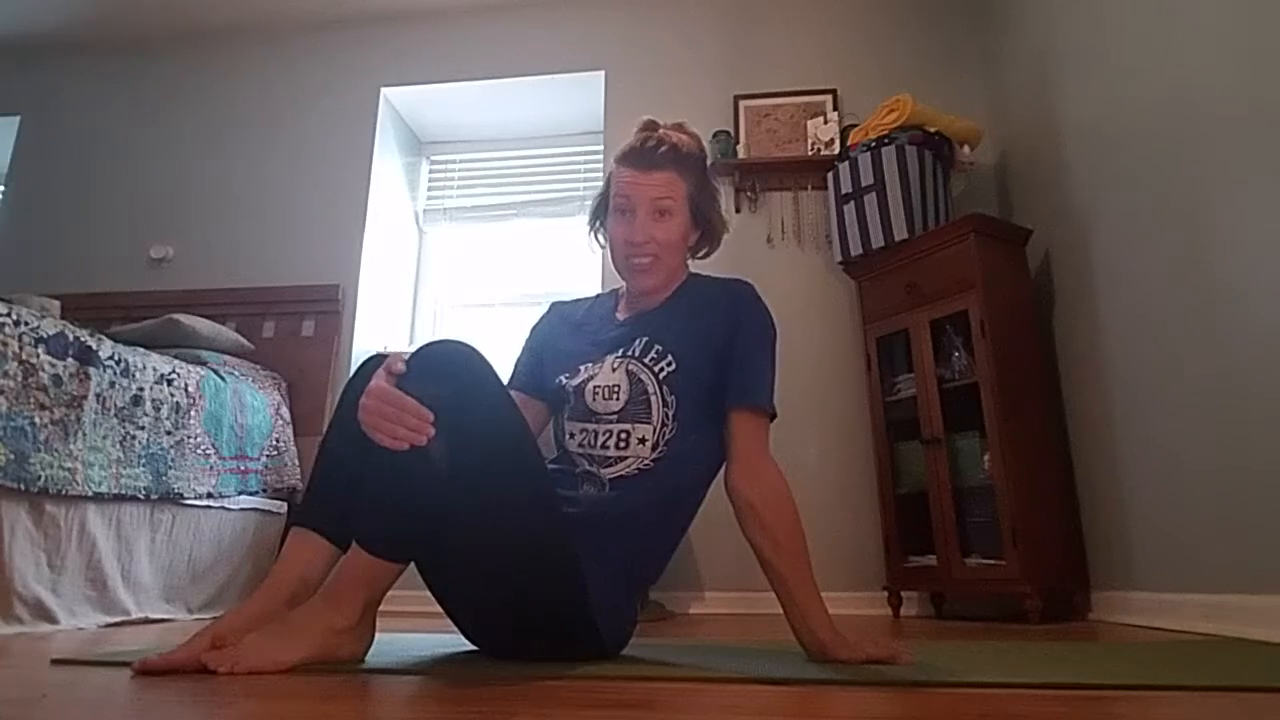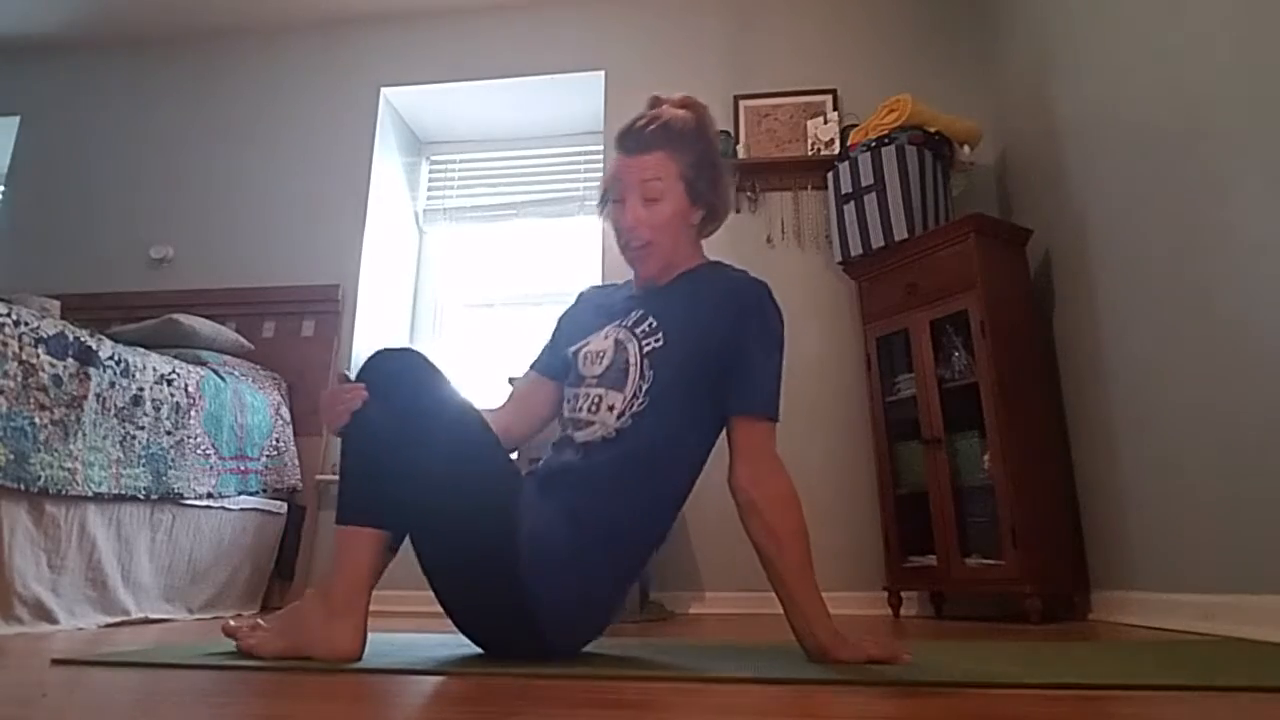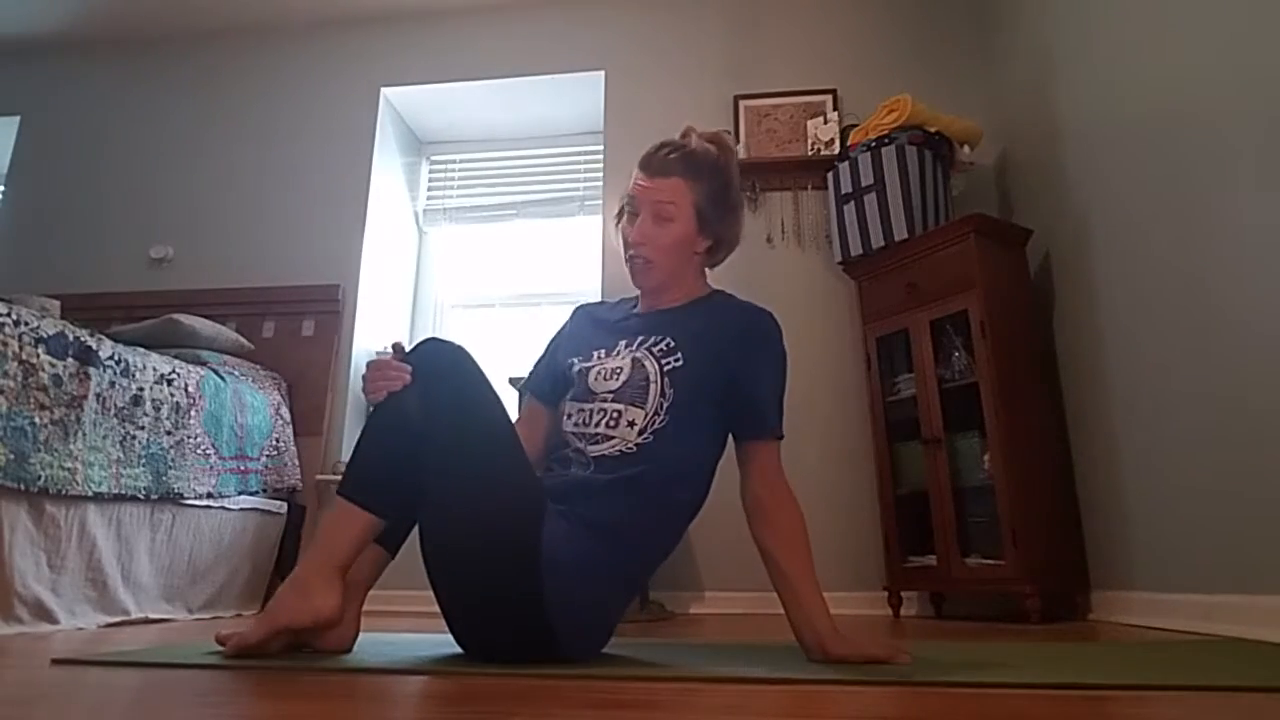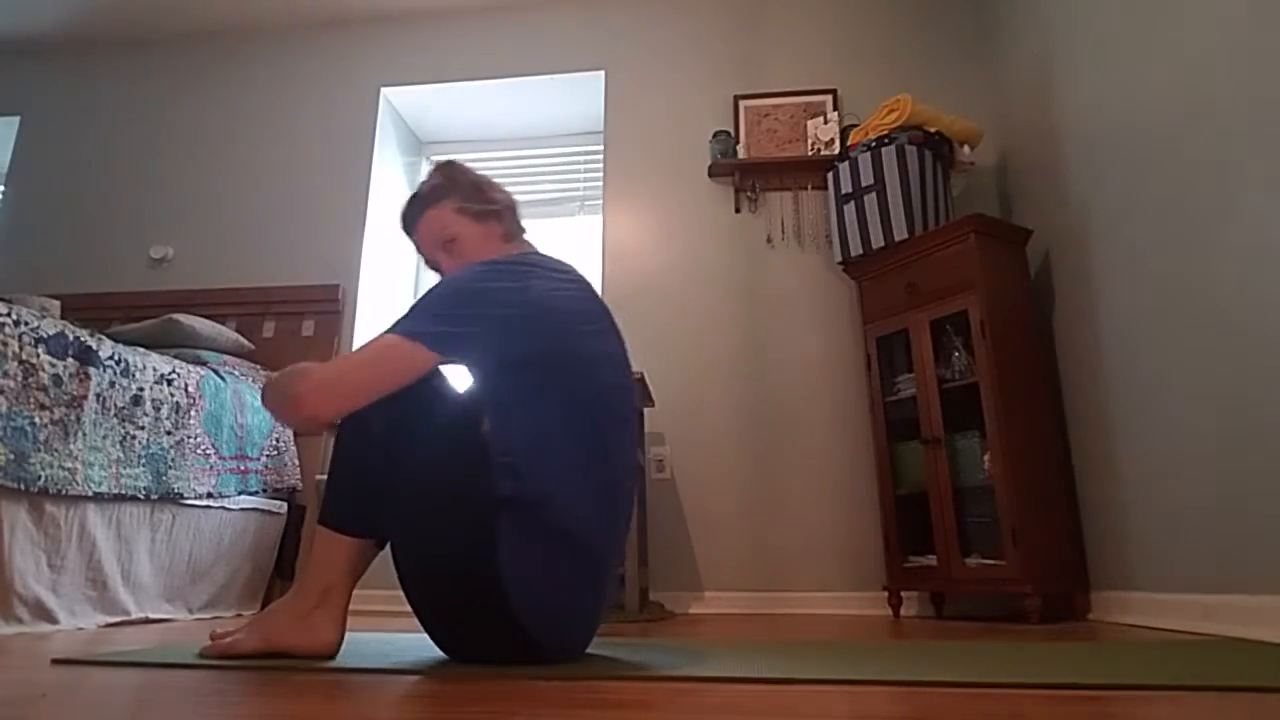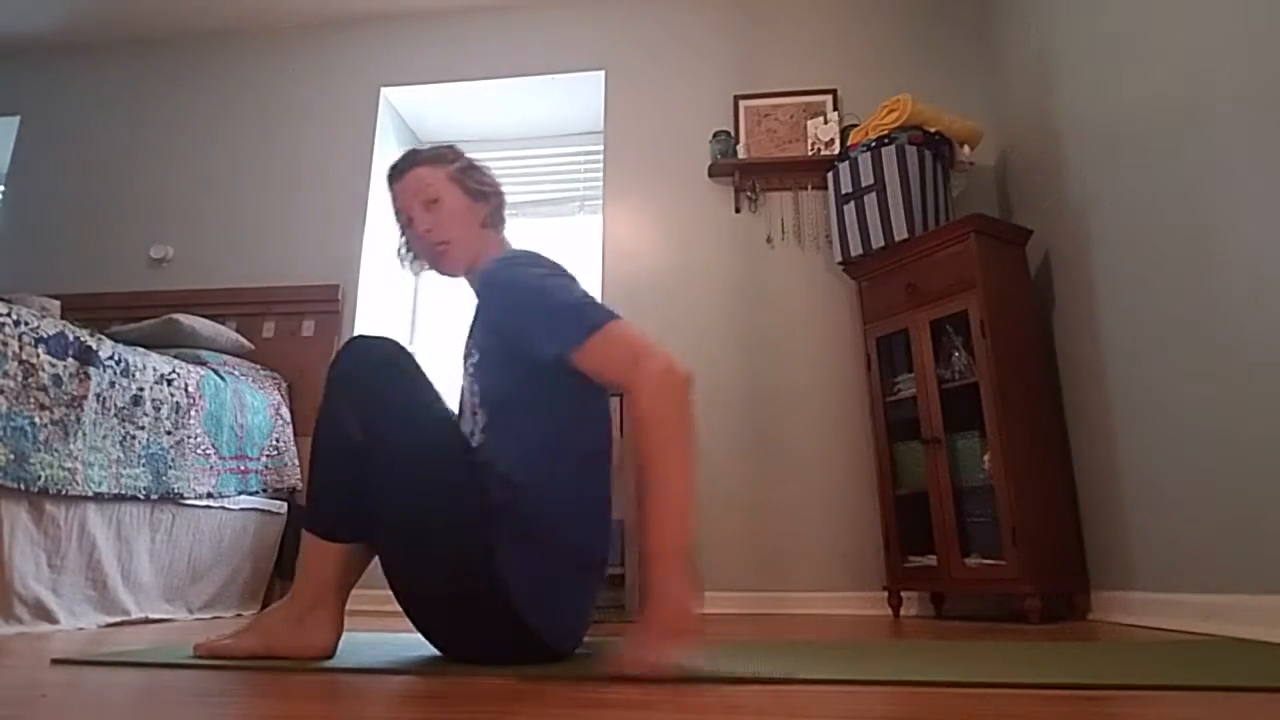
dt=1s
person 1, frame 1
left shoulder: (729, 312)
right shoulder: (565, 322)
left elbow: (752, 476)
right elbow: (498, 442)
left wrist: (821, 635)
right wrist: (394, 402)
left hip: (582, 603)
right hip: (511, 584)
left knee: (448, 368)
right knee: (382, 378)
left ankle: (341, 614)
right ankle: (268, 607)
person 1, frame 2
left shoulder: (736, 303)
right shoulder: (590, 307)
left elbow: (754, 474)
right elbow: (507, 426)
left wrist: (819, 634)
right wrist: (375, 413)
left hip: (550, 586)
right hip: (518, 572)
left knee: (399, 376)
right knee: (392, 380)
left ankle: (337, 610)
right ankle: (339, 603)
person 1, frame 3
left shoulder: (742, 332)
right shoulder: (585, 324)
left elbow: (765, 489)
right elbow: (519, 451)
left wrist: (821, 635)
right wrist: (406, 404)
left hip: (559, 599)
right hip: (510, 591)
left knee: (441, 364)
left ankle: (317, 580)
right ankle: (333, 602)
person 1, frame 4
left shoulder: (500, 285)
right shoulder: (555, 290)
left elbow: (318, 398)
left wrist: (279, 389)
left hip: (524, 603)
right hip: (556, 601)
left knee: (388, 393)
left ankle: (315, 608)
right ankle: (319, 602)
person 1, frame 5
left shoulder: (514, 280)
right shoulder: (508, 292)
left elbow: (660, 379)
left wrist: (667, 581)
left hip: (511, 603)
right hip: (538, 605)
left knee: (370, 371)
left ankle: (309, 612)
